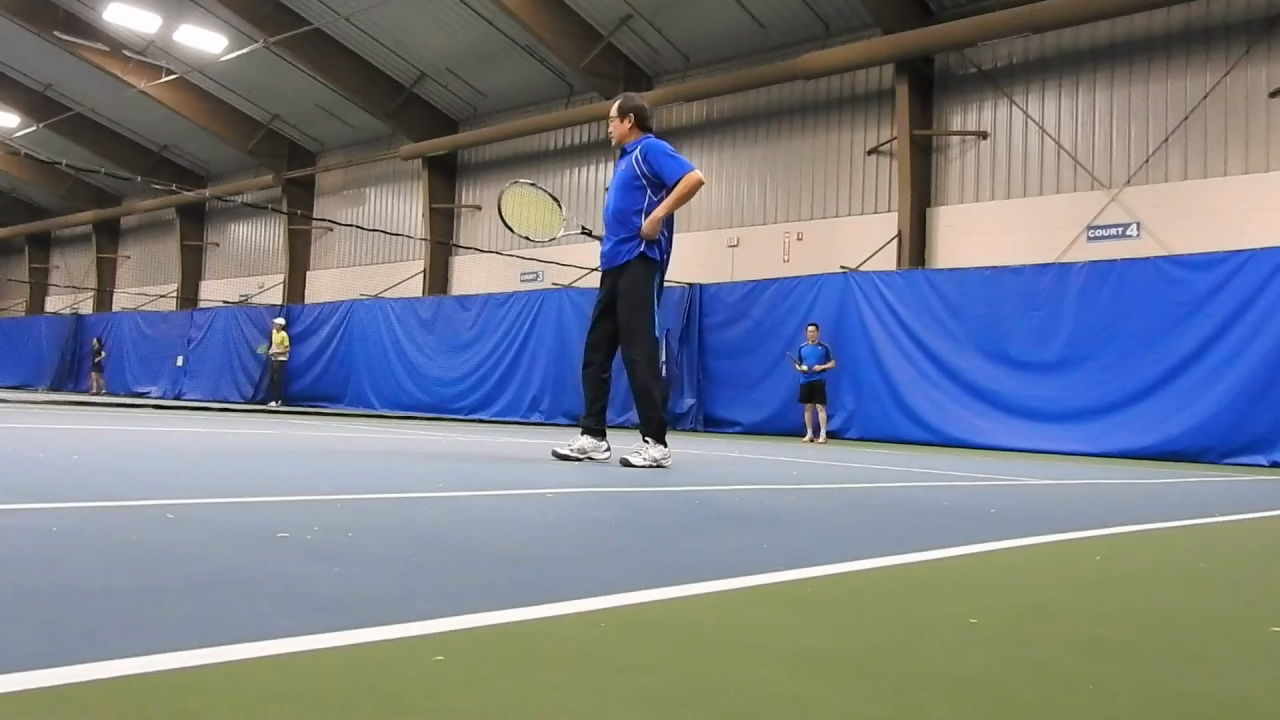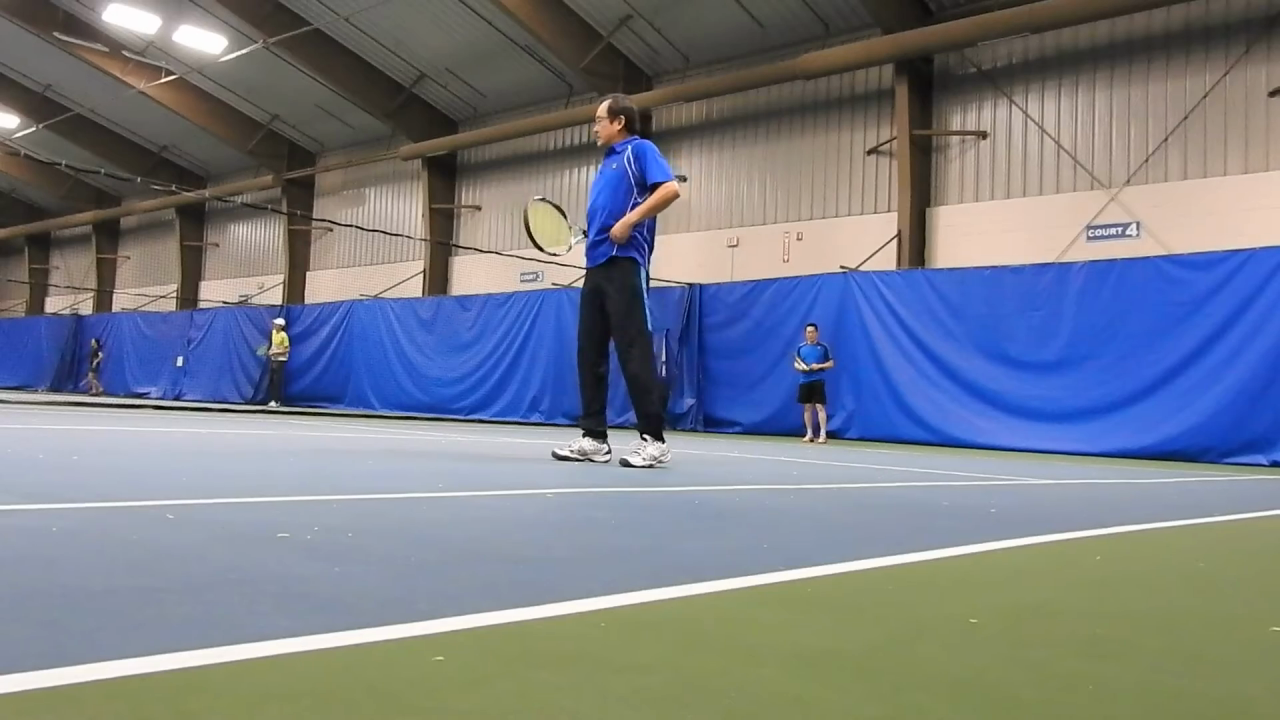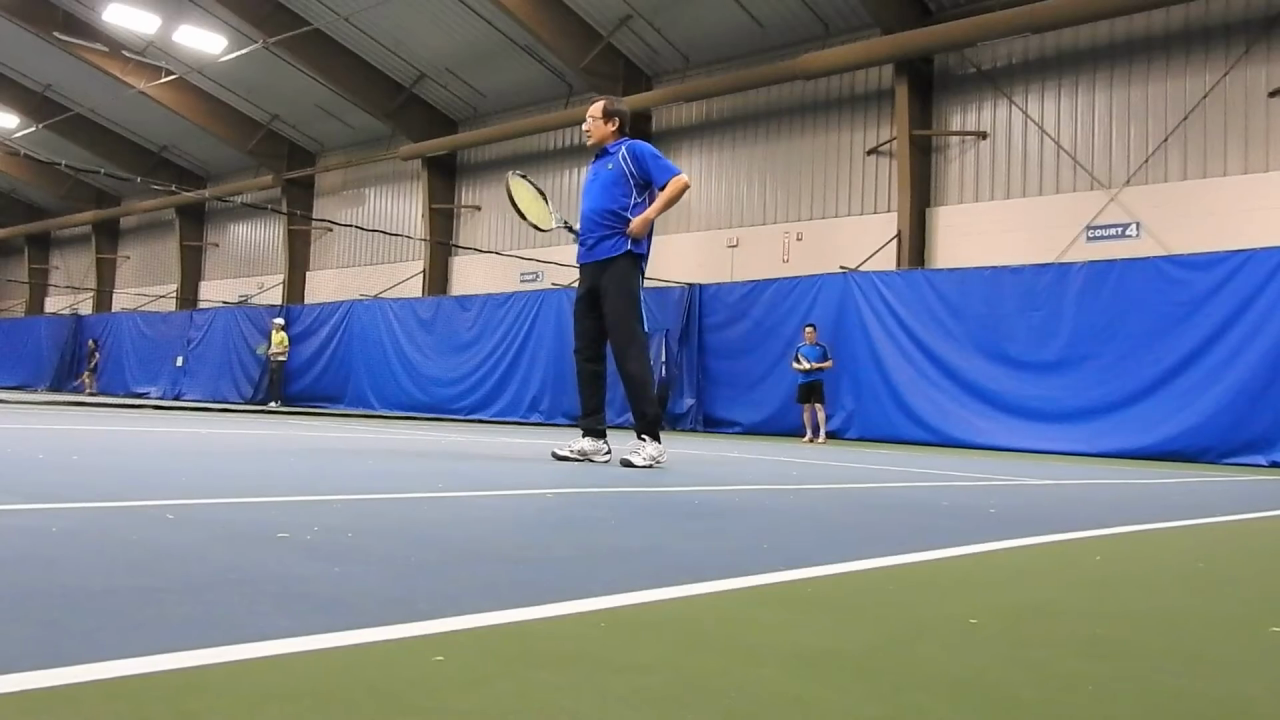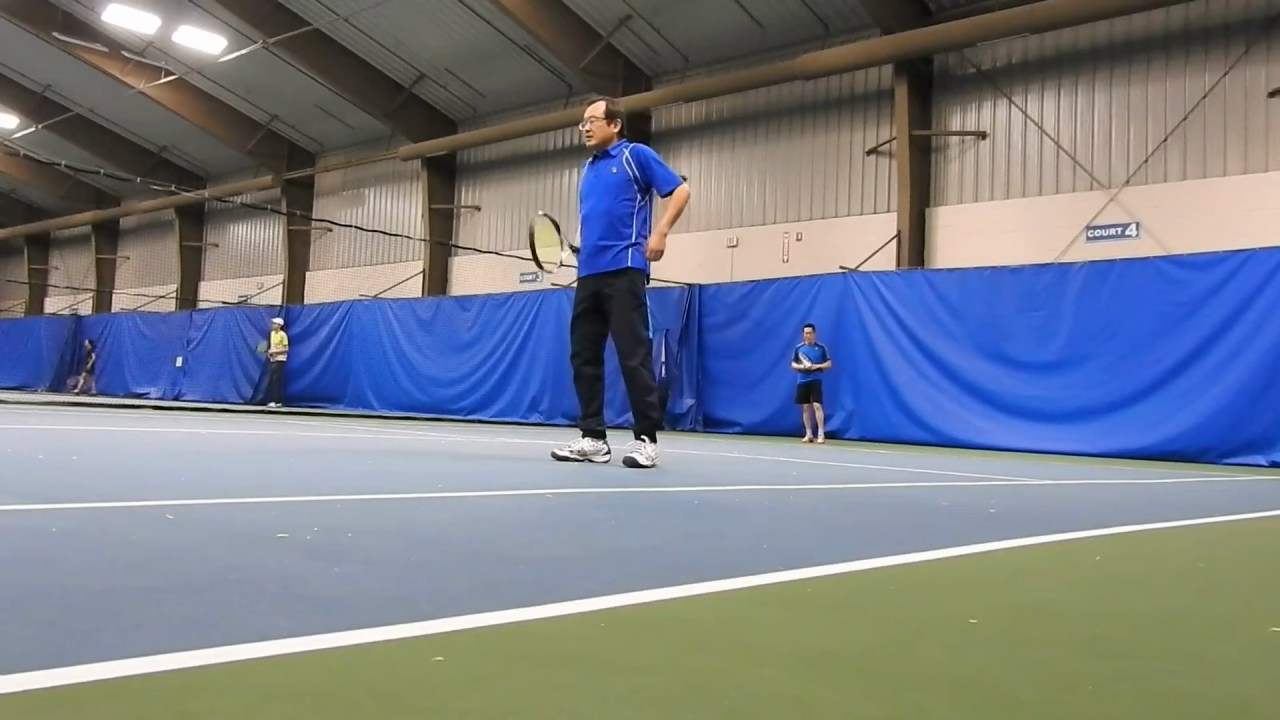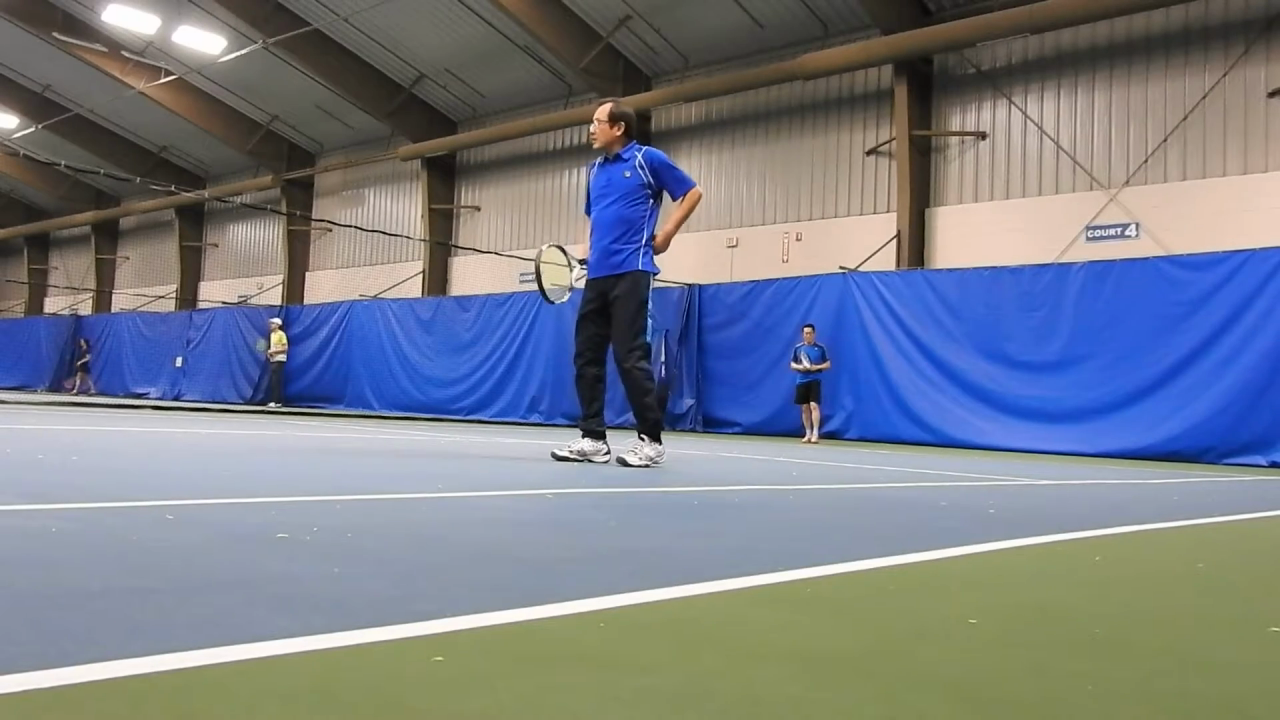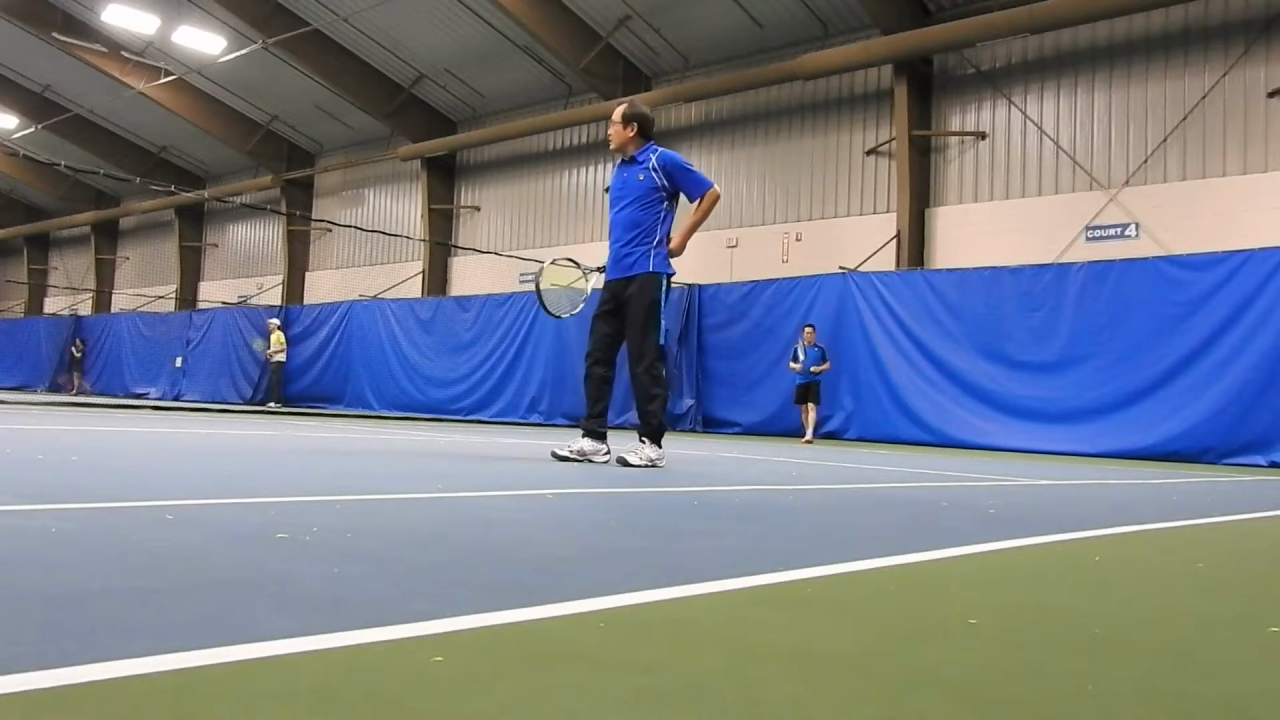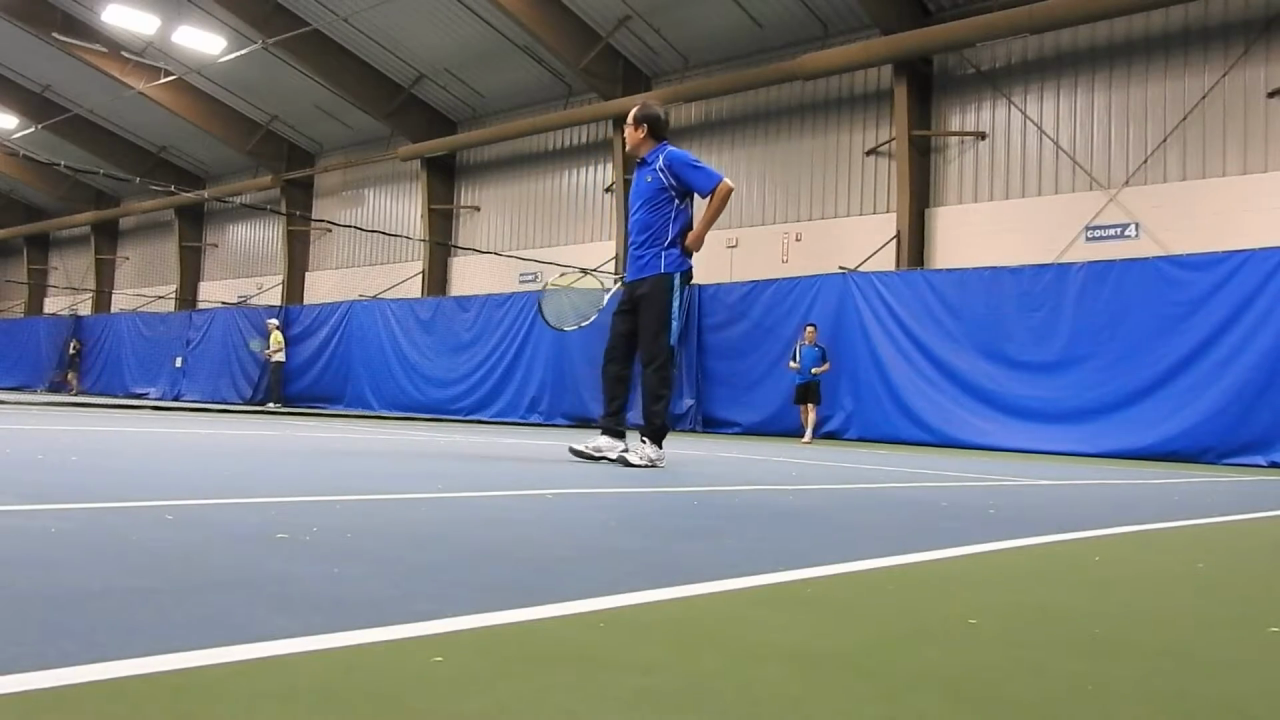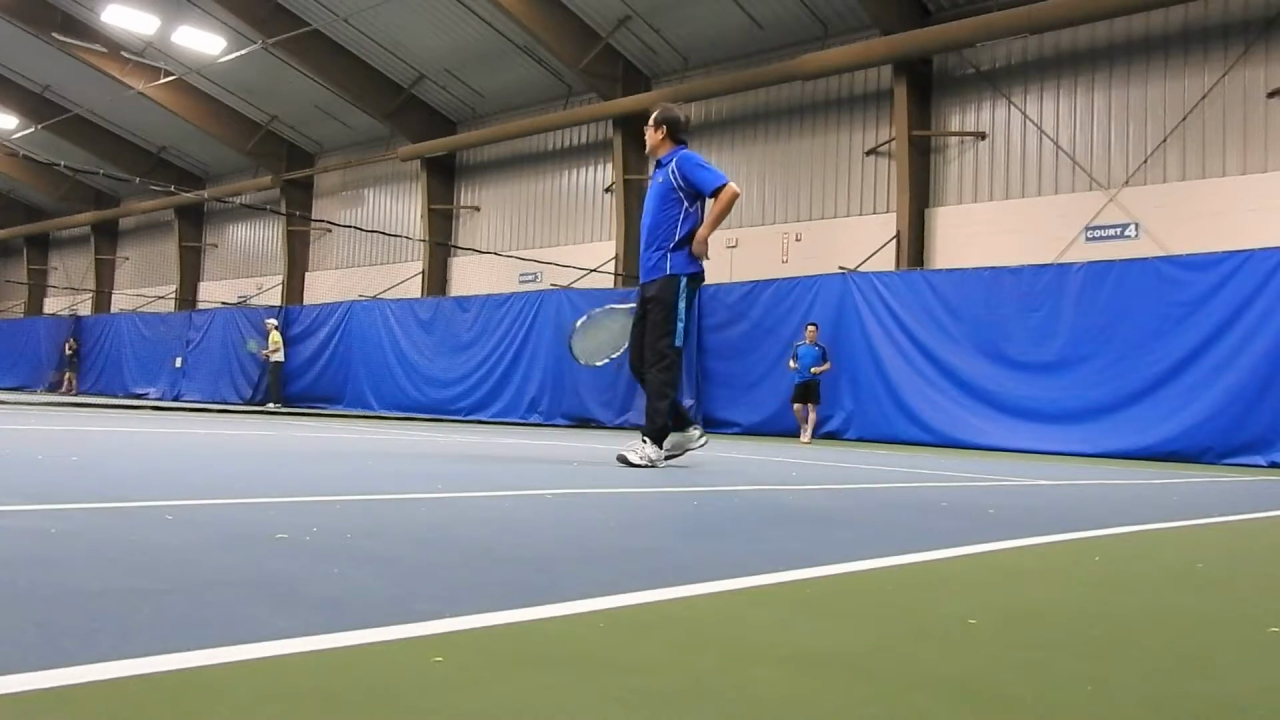
dt=0.2s
person 1, frame 1
left shoulder: (652, 148)
right shoulder: (626, 159)
left elbow: (694, 179)
left wrist: (658, 216)
right wrist: (606, 236)
left hip: (640, 263)
right hip: (613, 265)
left knee: (640, 352)
right knee: (596, 352)
left ankle: (655, 442)
right ankle: (593, 436)
person 1, frame 2
left shoulder: (639, 150)
right shoulder: (607, 162)
left elbow: (670, 189)
left wrist: (631, 221)
right wrist: (591, 234)
left hip: (623, 263)
right hip: (596, 266)
left knee: (634, 351)
right knee: (590, 353)
left ankle: (652, 439)
right ankle: (594, 437)
person 1, frame 3
left shoulder: (635, 151)
right shoulder: (594, 165)
left elbow: (680, 182)
left wrist: (648, 216)
right wrist: (578, 233)
left hip: (621, 263)
right hip: (590, 266)
left knee: (629, 351)
right knee: (587, 353)
left ankle: (649, 438)
right ankle: (593, 437)
person 1, frame 4
left shoulder: (637, 155)
right shoulder: (589, 167)
left elbow: (680, 191)
left wrist: (661, 232)
right wrist: (583, 247)
left hip: (625, 269)
right hip: (589, 272)
left knee: (632, 354)
right knee: (584, 355)
left ankle: (647, 439)
right ankle: (592, 437)
person 1, frame 5
left shoulder: (649, 159)
right shoulder: (596, 169)
left elbow: (693, 193)
left wrist: (667, 233)
right wrist: (588, 252)
left hip: (633, 272)
right hip: (598, 275)
left knee: (631, 355)
right knee: (587, 356)
left ankle: (650, 440)
right ankle: (592, 438)
person 1, frame 6
left shoulder: (664, 161)
right shoulder: (618, 169)
left elbow: (711, 194)
left wrist: (682, 237)
left hip: (648, 274)
right hip: (616, 277)
left knee: (644, 359)
right knee: (598, 357)
left ankle: (651, 443)
right ankle: (593, 438)
person 1, frame 7
left shoulder: (672, 160)
right shoulder: (643, 168)
left elbow: (723, 188)
left wrist: (698, 232)
left hip: (663, 273)
right hip: (636, 277)
left knee: (655, 359)
right knee: (616, 356)
left ankle: (652, 443)
right ankle: (611, 435)
person 1, frame 8
left shoulder: (686, 162)
right shoulder: (660, 171)
left elbow: (729, 192)
left wrist: (702, 234)
left hip: (673, 277)
right hip: (652, 278)
left knee: (661, 361)
right knee: (641, 359)
left ankle: (653, 442)
right ankle: (684, 428)
